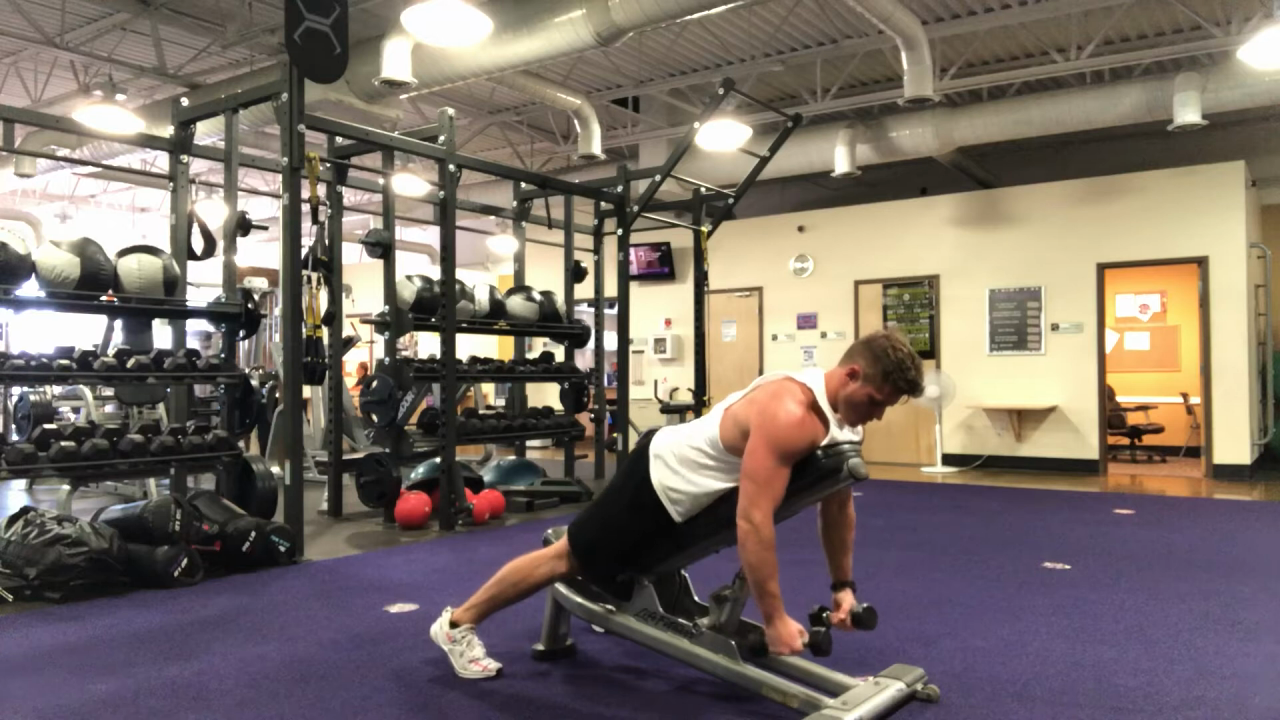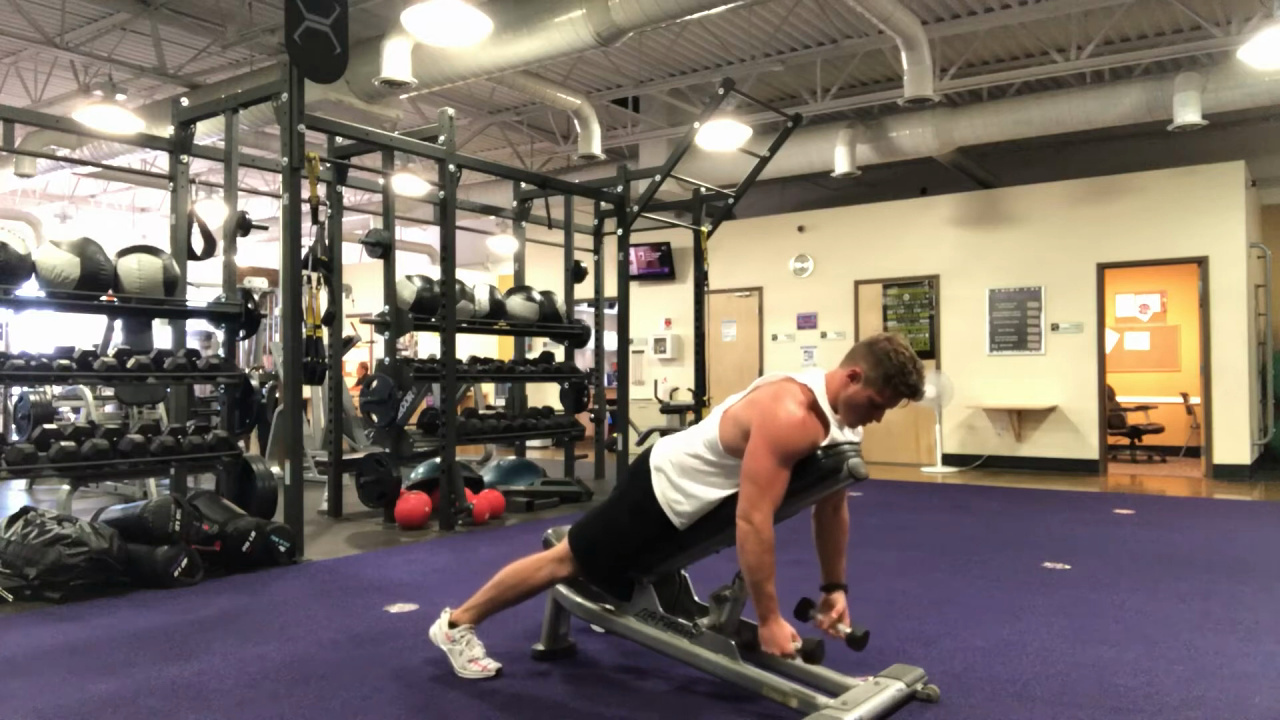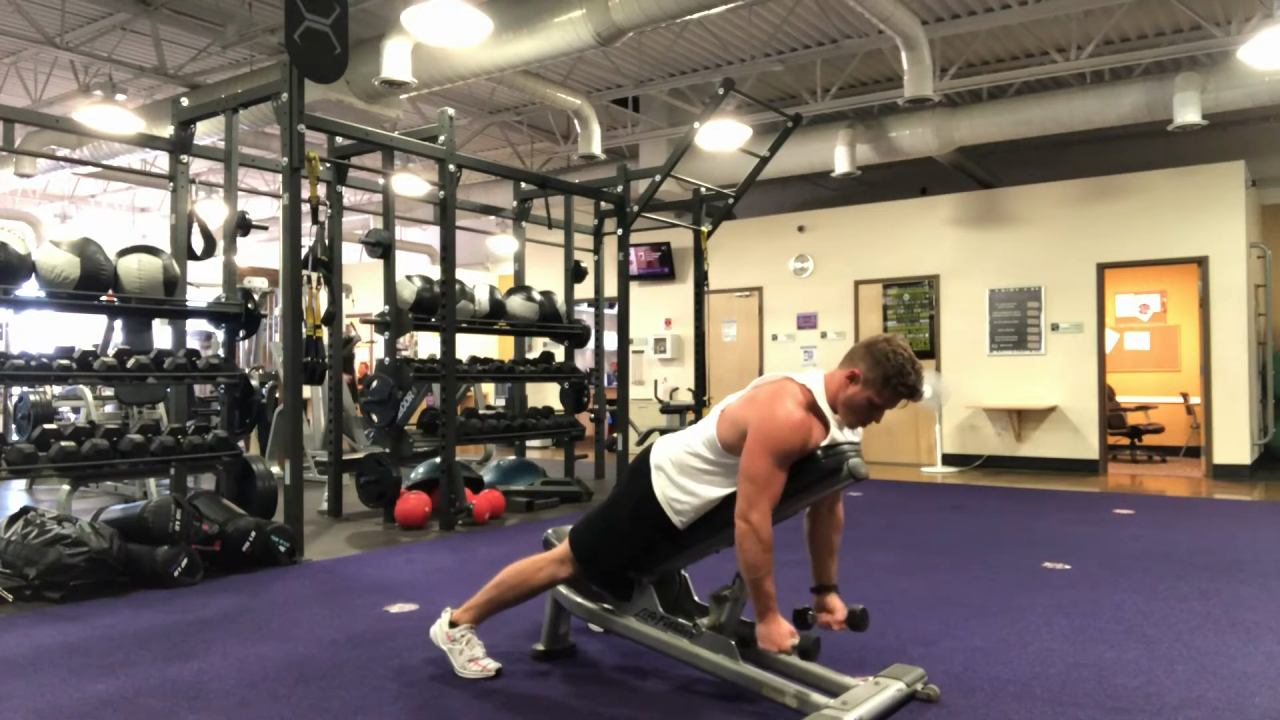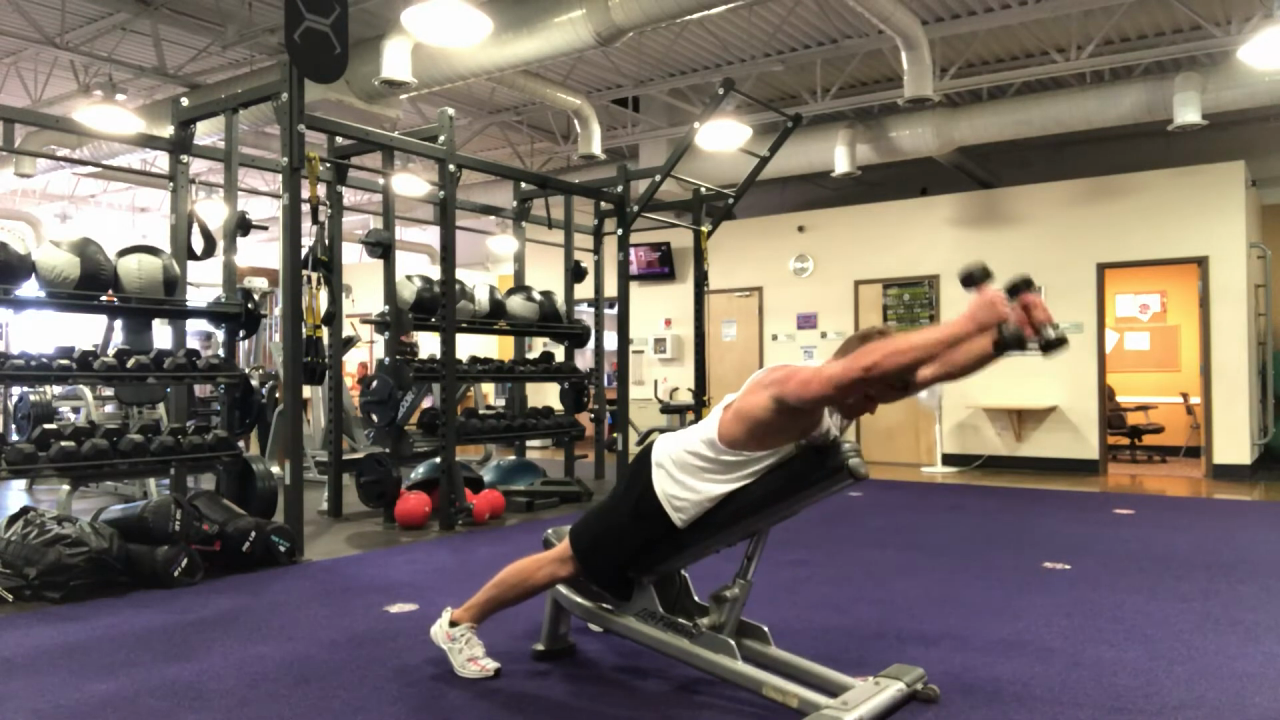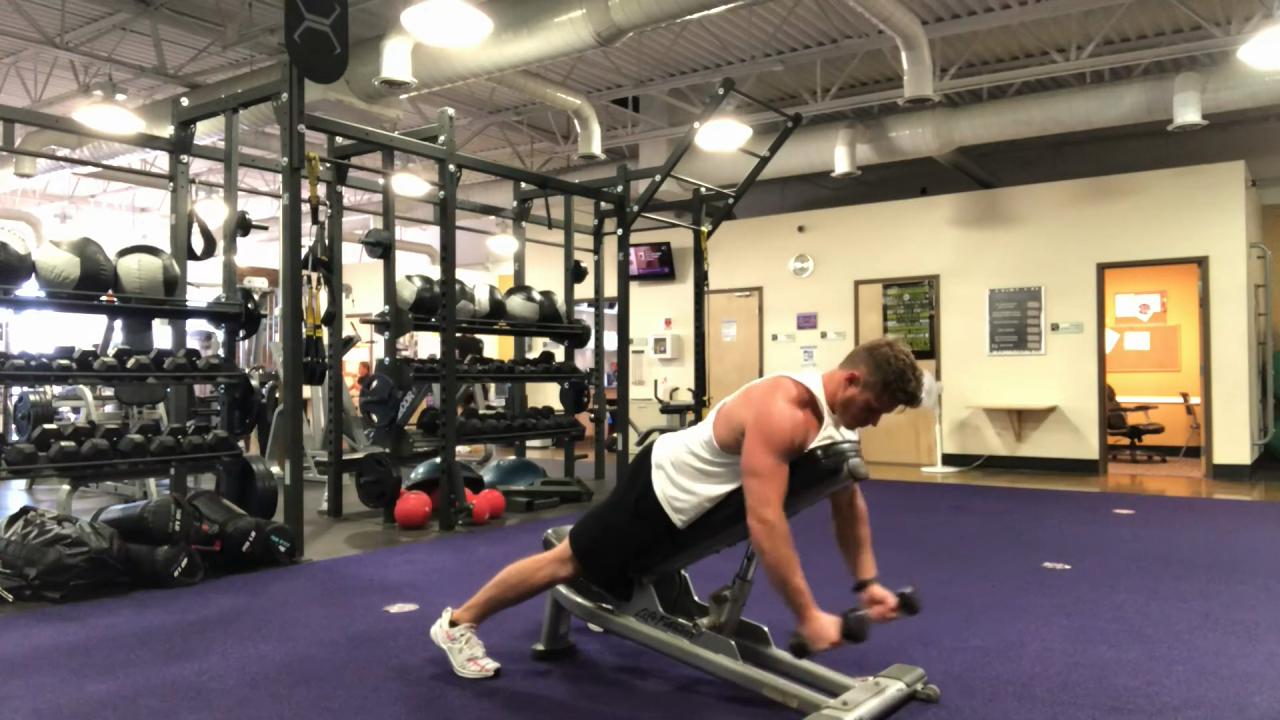
dt=1s
person 1, frame 1
left shoulder: (844, 416)
right shoulder: (790, 415)
left elbow: (837, 506)
right elbow: (752, 519)
left wrist: (843, 585)
right wrist: (775, 618)
left hip: (692, 492)
right hip: (661, 482)
right knee: (570, 554)
right ankle: (458, 623)
person 1, frame 2
left shoulder: (842, 415)
right shoulder: (790, 416)
left elbow: (831, 508)
right elbow: (752, 520)
left wrist: (835, 587)
right wrist: (769, 620)
left hip: (692, 499)
right hip: (663, 491)
right knee: (570, 559)
right ankle: (458, 624)
person 1, frame 3
left shoulder: (839, 415)
right shoulder: (787, 416)
left elbow: (826, 509)
right elbow: (750, 519)
left wrist: (825, 589)
right wrist: (767, 617)
left hip: (692, 503)
right hip: (661, 492)
right knee: (570, 560)
right ankle: (458, 622)
person 1, frame 4
left shoulder: (837, 396)
right shoulder: (791, 390)
left elbow: (931, 368)
right elbow: (869, 362)
left wrist: (1009, 333)
right wrist: (970, 320)
left hip: (692, 500)
right hip: (663, 489)
right knee: (569, 561)
right ankle: (458, 623)
person 1, frame 5
left shoulder: (836, 411)
right shoulder: (784, 411)
left elbow: (848, 503)
right elbow: (764, 519)
left wrist: (868, 582)
right wrist: (809, 615)
left hip: (692, 504)
right hip: (662, 491)
right knee: (569, 561)
right ankle: (458, 624)
